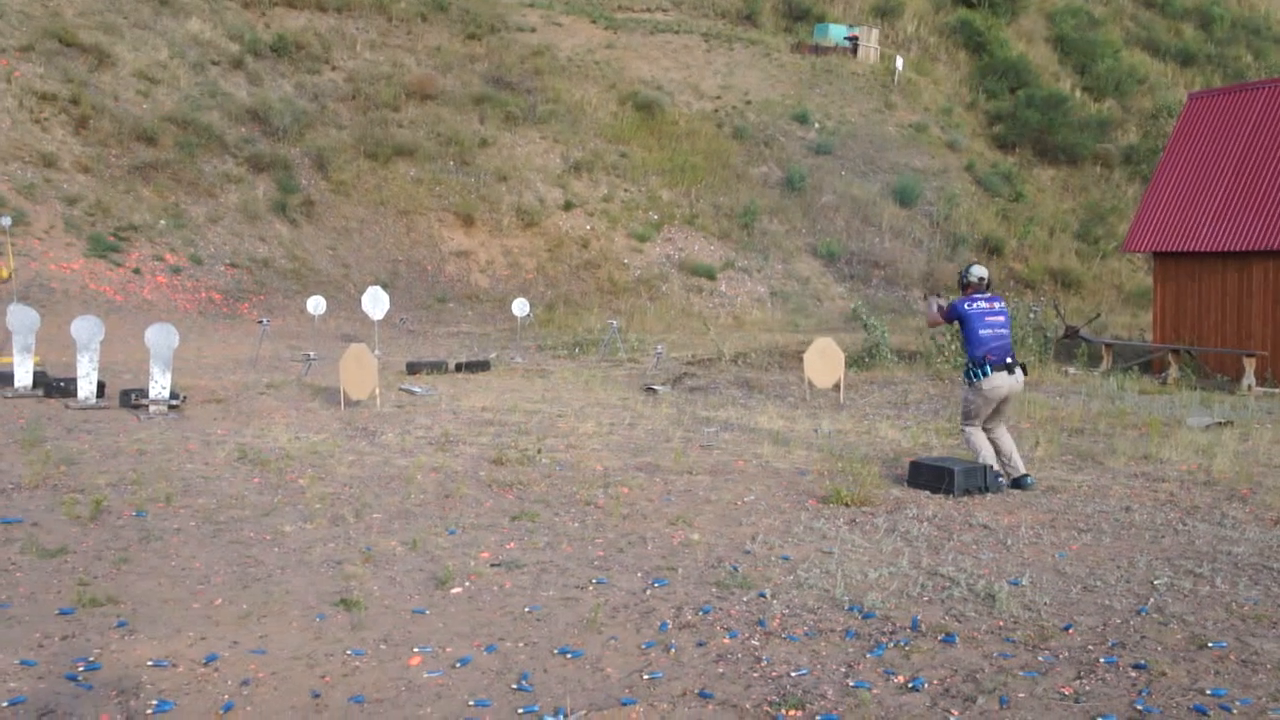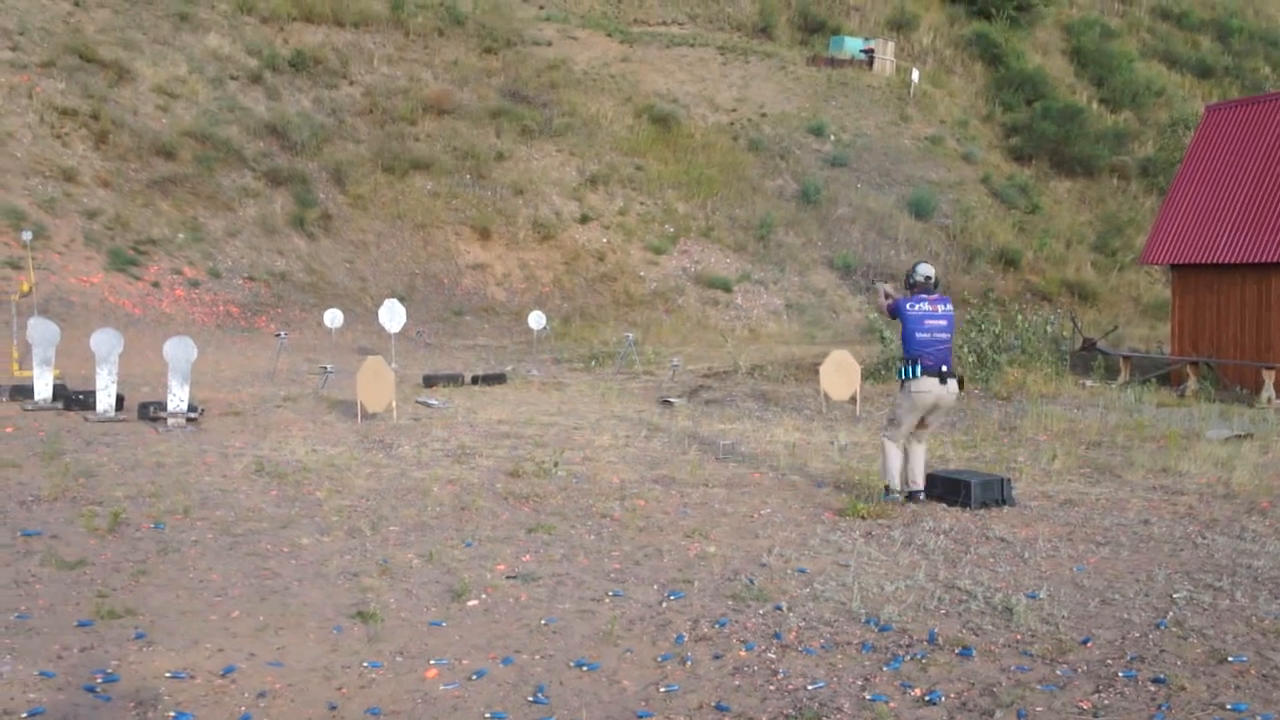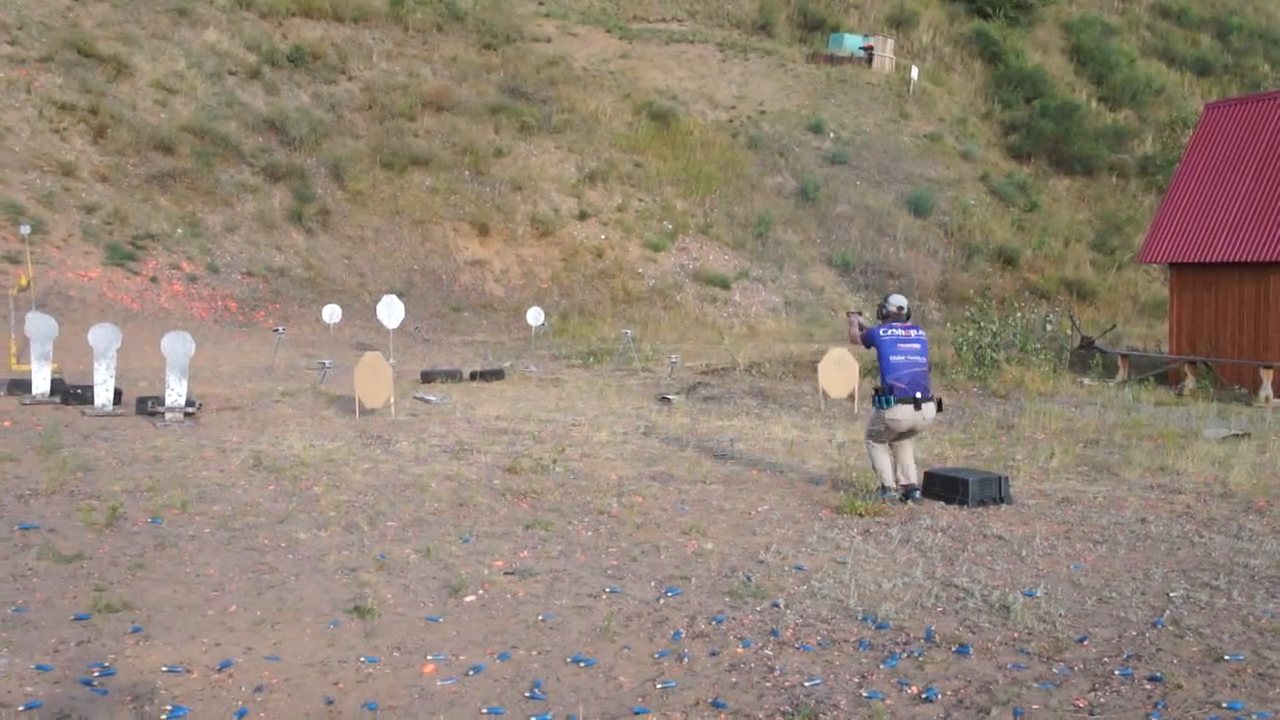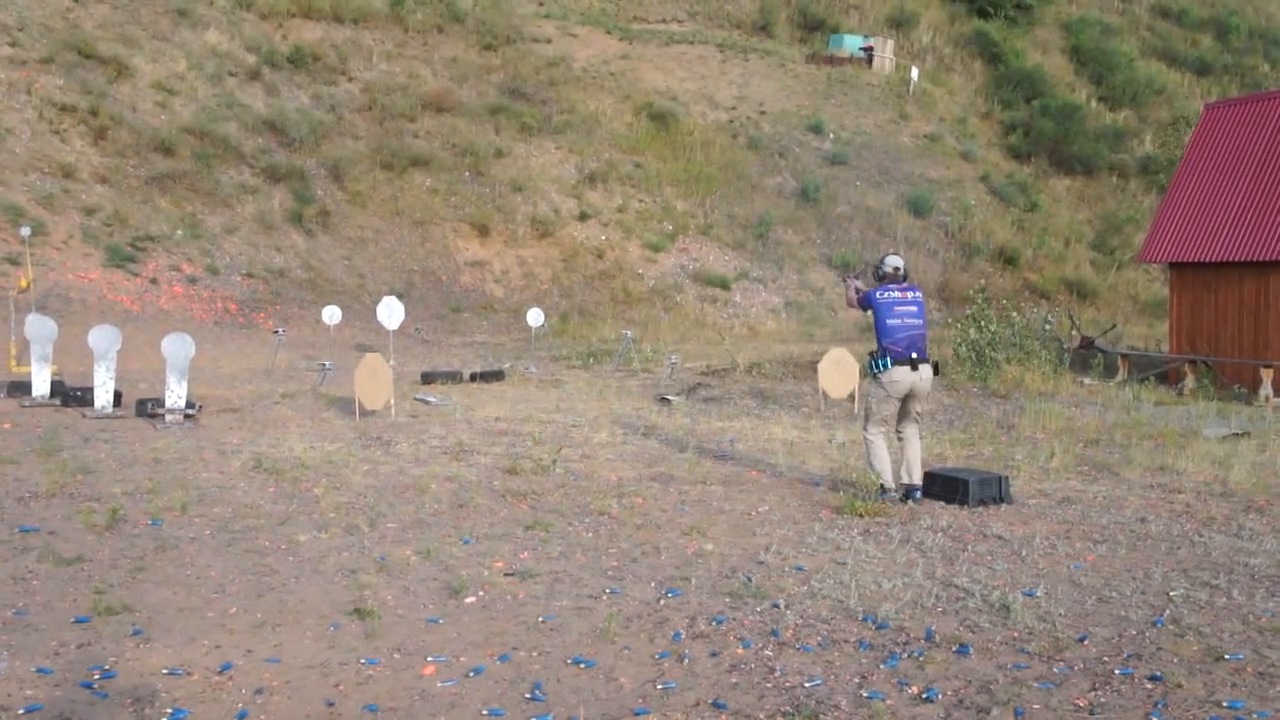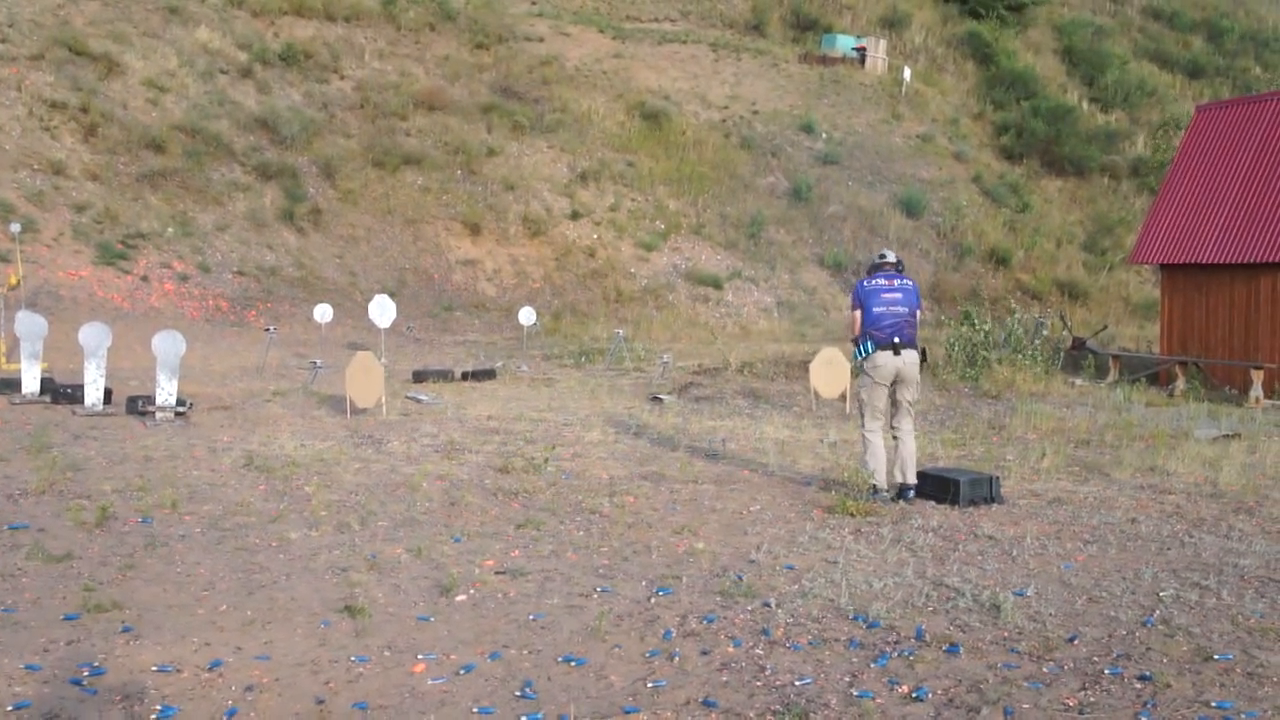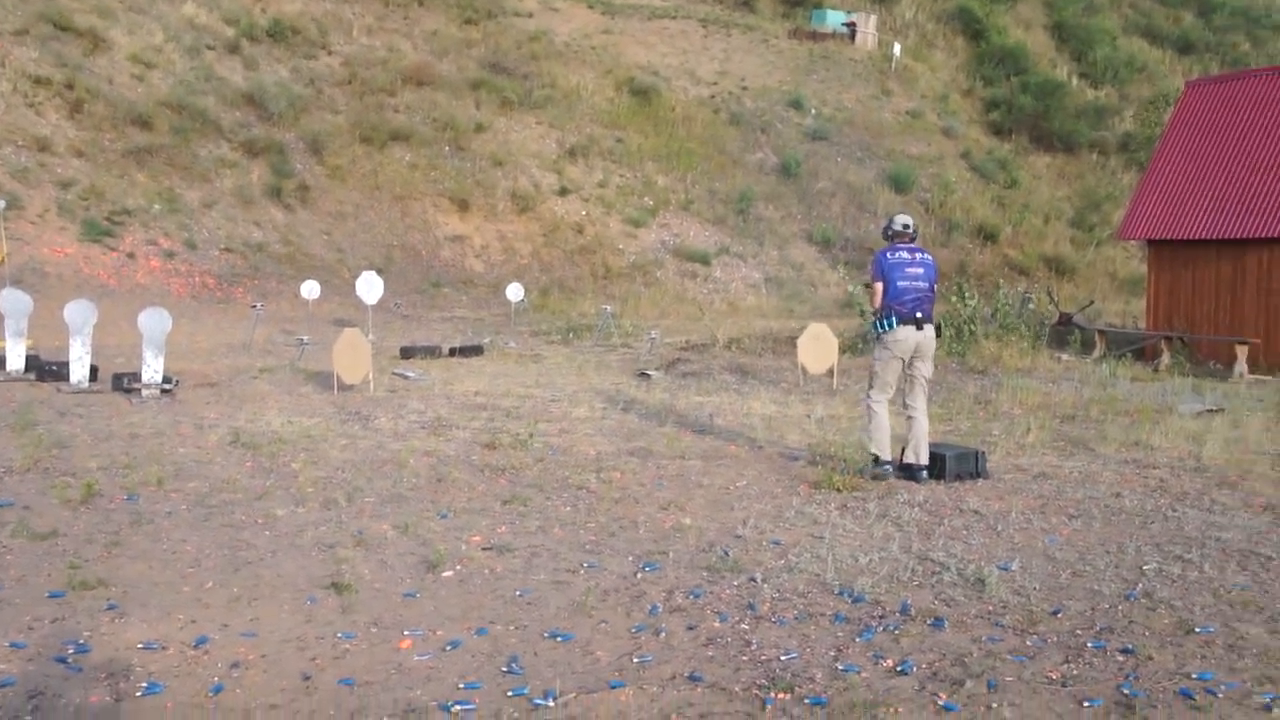
dt=0.7s
person 1, frame 1
left shoulder: (961, 305)
right shoulder: (1001, 303)
left elbow: (932, 322)
left wrist: (932, 305)
right wrist: (945, 305)
left hip: (987, 379)
right hip: (1015, 376)
left knee: (972, 427)
right knee: (994, 427)
left ankle: (993, 475)
right ankle: (1021, 476)
person 1, frame 2
left shoulder: (905, 305)
right shoulder: (947, 304)
left elbow: (885, 308)
left wrist: (882, 293)
right wrist: (893, 293)
left hip: (919, 385)
right hip: (949, 386)
left knee: (892, 437)
right knee: (917, 435)
left ankle: (893, 490)
right ankle: (917, 489)
person 1, frame 3
left shoulder: (879, 332)
right shoulder: (919, 332)
left elbow: (855, 339)
left wrist: (854, 323)
left hip: (897, 410)
right hip: (927, 410)
left knee: (875, 439)
right knee: (901, 437)
left ankle: (888, 487)
right ankle: (910, 486)
person 1, frame 4
left shoulder: (875, 295)
right shoulder: (917, 294)
left elbow: (852, 302)
left wrist: (850, 287)
left hip: (892, 373)
right hip: (923, 371)
left knee: (875, 432)
right knee: (910, 430)
left ankle: (888, 487)
right ankle: (913, 486)
person 1, frame 5
left shoulder: (862, 286)
right shoulder: (911, 285)
left elbow: (856, 330)
right elbow: (915, 324)
left hip: (878, 358)
right hip: (909, 357)
left knee: (872, 427)
right knee: (904, 425)
left ankle: (880, 488)
right ankle: (906, 485)
person 1, frame 6
left shoulder: (882, 257)
right shoulder: (929, 259)
left elbow: (876, 302)
right elbow: (932, 296)
left hip: (895, 332)
right hip: (925, 332)
left knee: (878, 398)
right knee: (917, 402)
left ankle: (883, 460)
right ankle: (917, 464)
